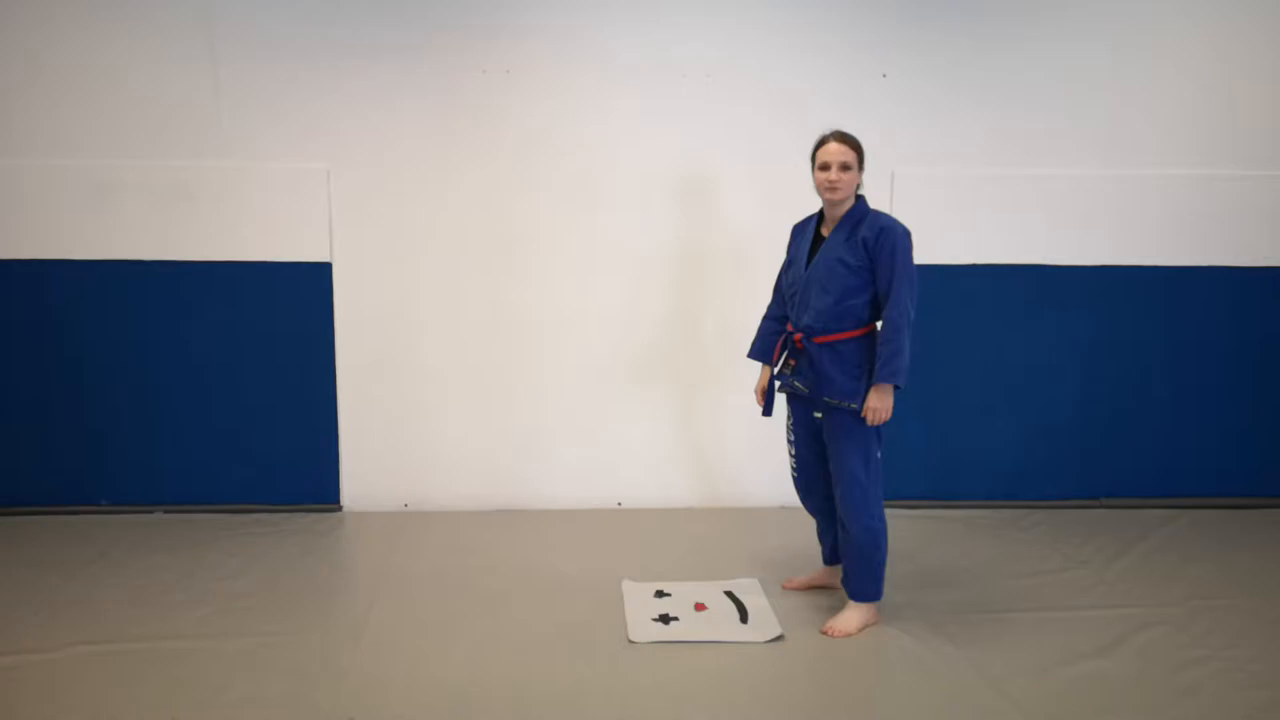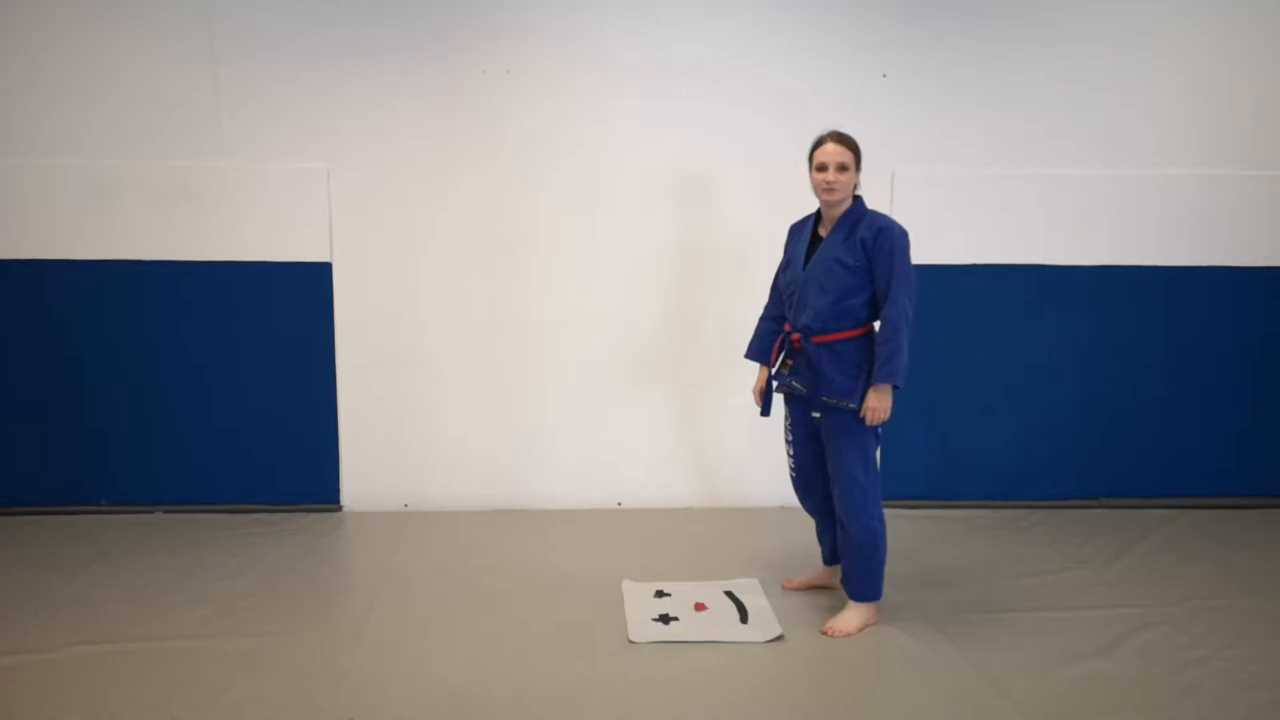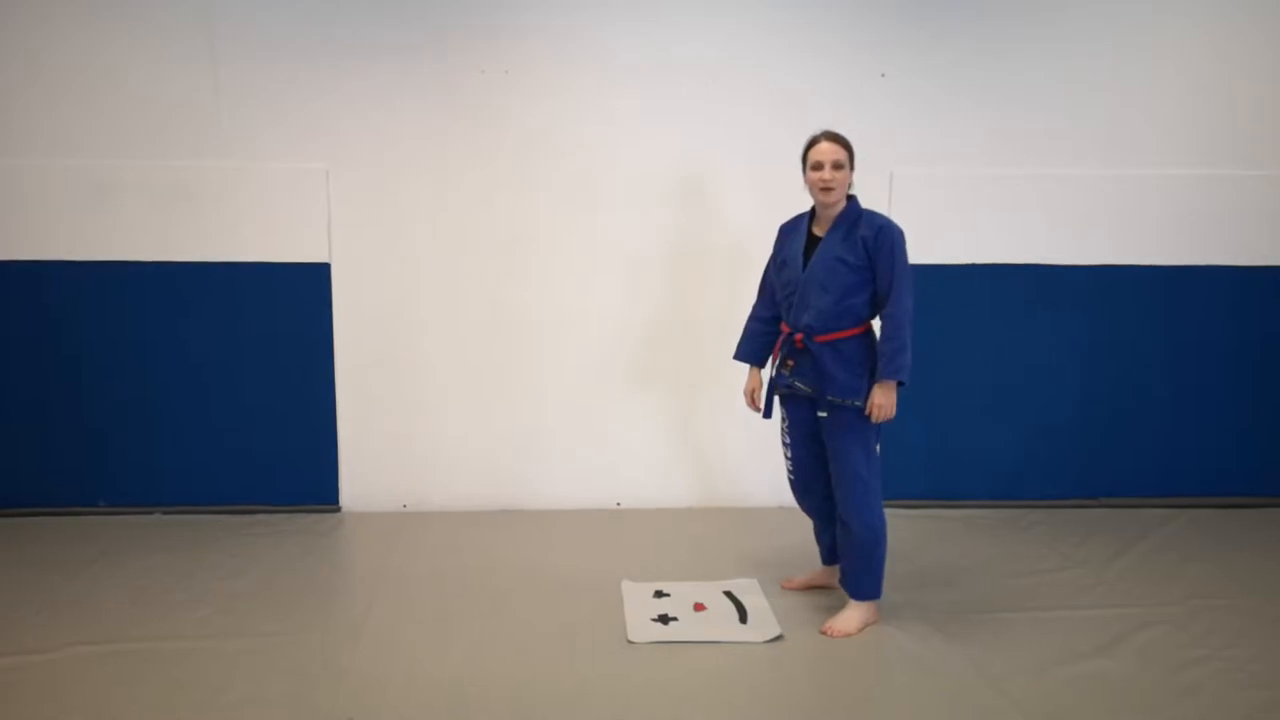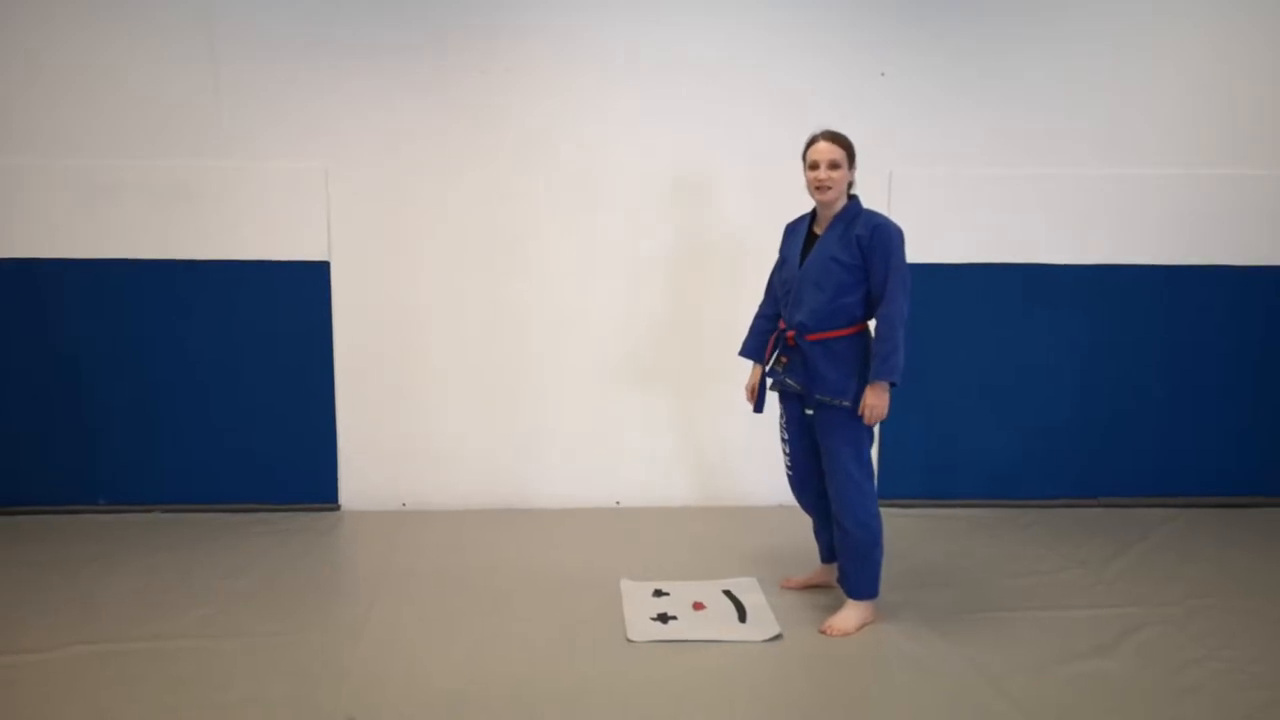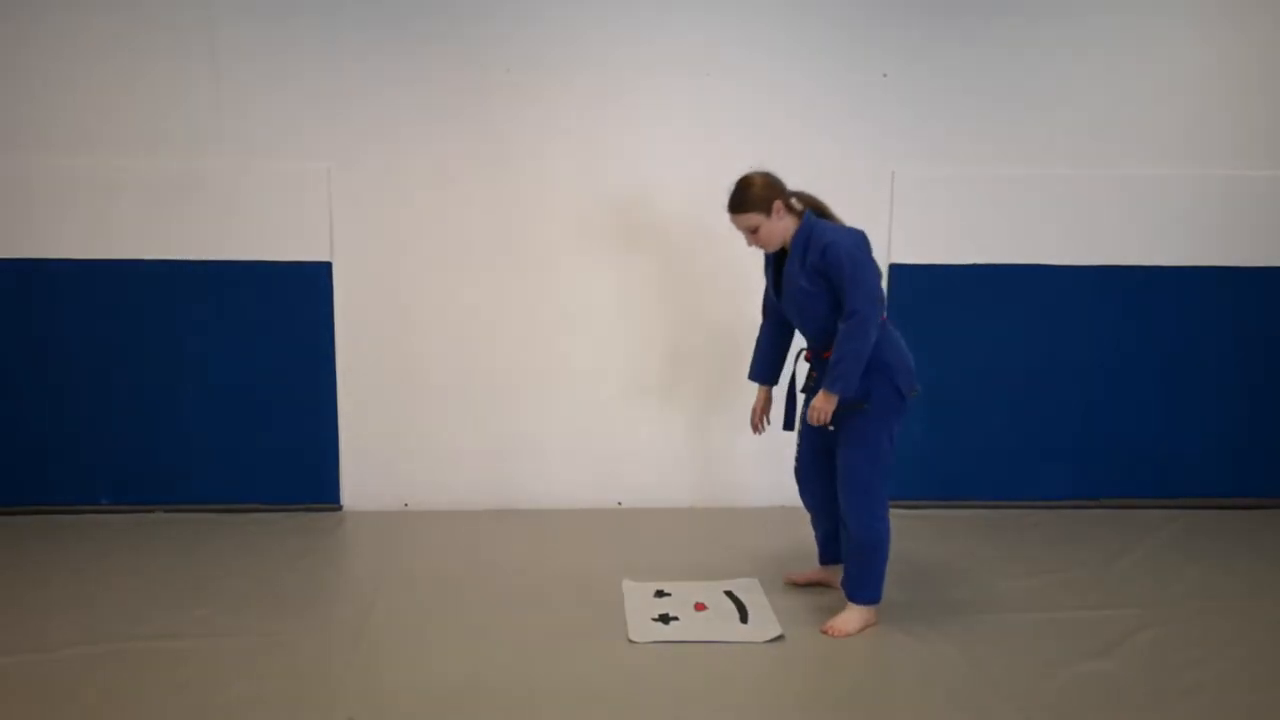
dt=1s
person 1, frame 1
left shoulder: (884, 233)
right shoulder: (803, 232)
left elbow: (897, 314)
right elbow: (781, 301)
left wrist: (885, 384)
right wrist: (768, 362)
left hip: (851, 376)
right hip: (805, 373)
left knee: (855, 489)
right knee: (812, 481)
left ankle: (865, 600)
right ankle: (834, 566)
person 1, frame 2
left shoulder: (881, 233)
right shoulder: (800, 232)
left elbow: (896, 314)
right elbow: (778, 302)
left wrist: (883, 384)
right wrist: (765, 363)
left hip: (849, 376)
right hip: (802, 373)
left knee: (854, 489)
right knee: (811, 481)
left ankle: (864, 601)
right ankle: (834, 567)
person 1, frame 3
left shoulder: (877, 232)
right shoulder: (790, 232)
left elbow: (896, 312)
right elbow: (768, 303)
left wrist: (887, 381)
right wrist: (756, 366)
left hip: (848, 375)
right hip: (797, 372)
left knee: (854, 487)
right knee: (809, 481)
left ankle: (864, 600)
right ankle: (833, 566)
person 1, frame 4
left shoulder: (876, 232)
right shoulder: (796, 231)
left elbow: (891, 311)
right elbow: (773, 300)
left wrist: (881, 381)
right wrist: (759, 362)
left hip: (842, 374)
right hip: (796, 370)
left knee: (848, 484)
right knee: (807, 479)
left ankle: (862, 598)
right ankle: (832, 565)
person 1, frame 5
left shoulder: (837, 244)
right shoulder: (778, 257)
left elbow: (863, 319)
right elbow: (774, 325)
left wrist: (832, 390)
right wrist: (764, 387)
left hip: (876, 379)
right hip: (832, 372)
left knee: (859, 485)
right knee: (812, 472)
left ankle: (864, 601)
right ankle: (834, 565)
